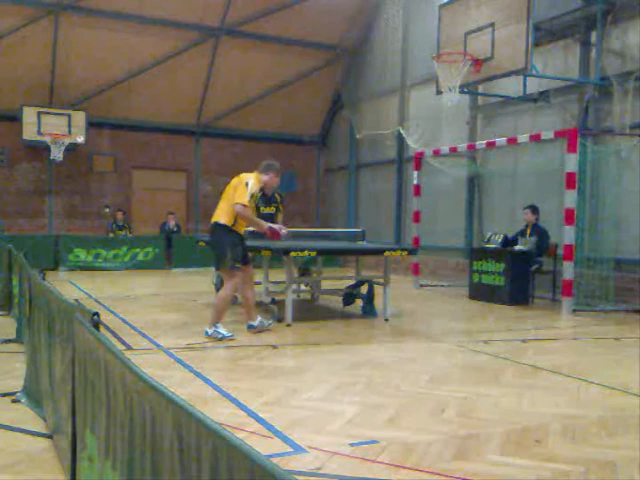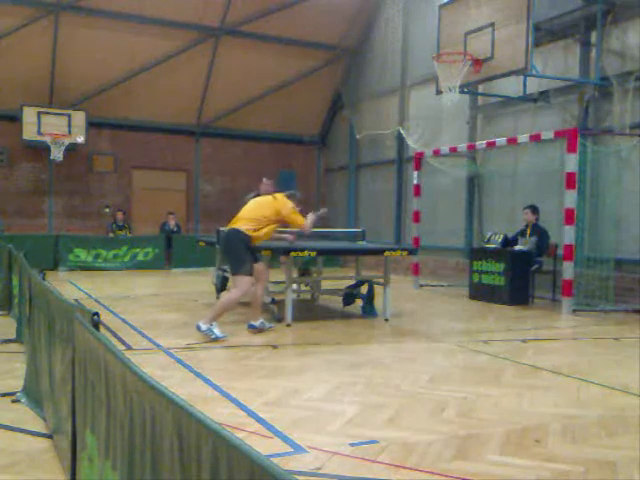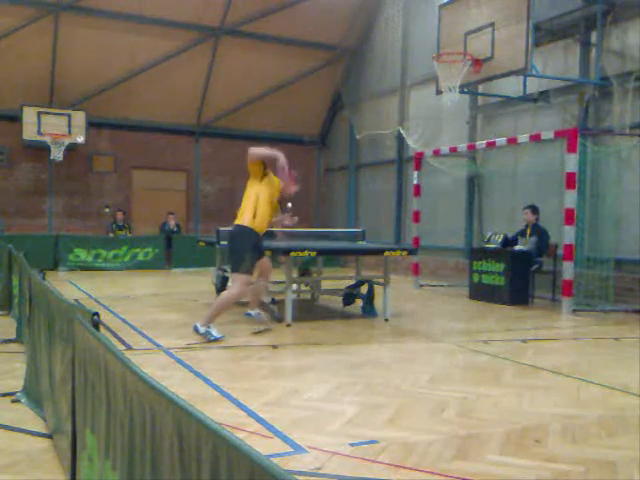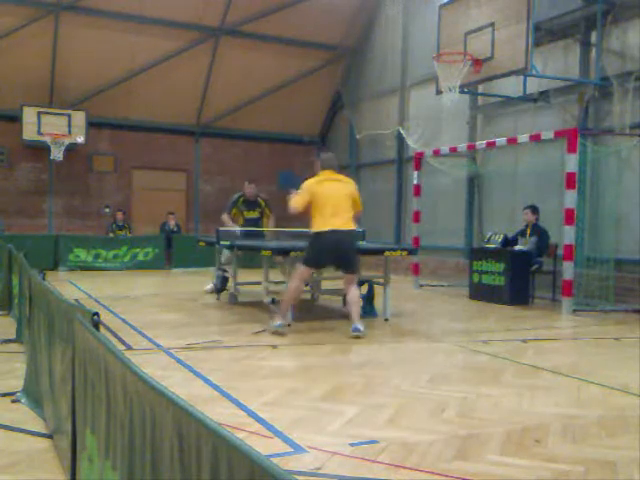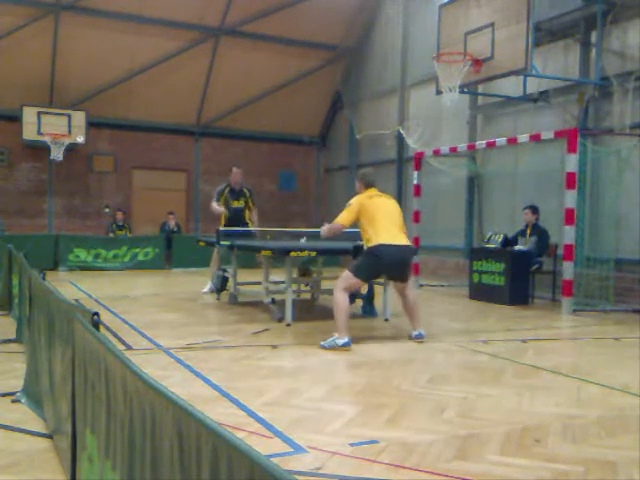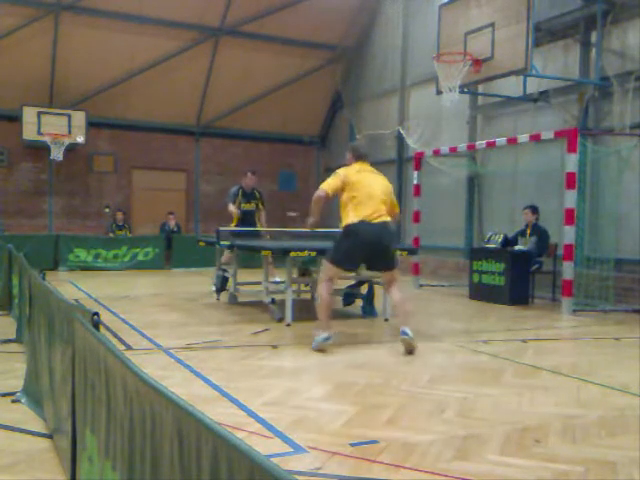
dt=0.7s
person 1, frame 1
left shoulder: (252, 183)
right shoulder: (249, 180)
right elbow: (239, 209)
left wrist: (269, 226)
right wrist: (261, 226)
left hip: (234, 234)
right hip: (224, 232)
left knee: (248, 277)
right knee: (232, 282)
left ankle: (254, 321)
right ankle: (213, 327)
person 1, frame 2
left shoulder: (271, 200)
right shoulder: (285, 204)
right elbow: (306, 228)
left wrist: (282, 236)
right wrist: (311, 217)
left hip: (238, 238)
right hip: (237, 240)
left knee: (262, 275)
right knee: (242, 288)
left ankle: (256, 321)
right ankle: (207, 324)
person 1, frame 3
left shoulder: (274, 193)
right shoulder: (263, 177)
right elbow: (252, 152)
right wrist: (277, 156)
left hip: (252, 237)
right hip: (244, 234)
left knee: (266, 271)
right knee: (240, 288)
left ankle: (253, 310)
right ankle: (204, 325)
person 1, frame 4
left shoulder: (311, 184)
right shoulder: (350, 184)
left elbow: (294, 209)
right elbow: (357, 213)
left wrist: (294, 198)
left hip: (322, 237)
right hip: (347, 236)
left knee: (298, 279)
right knee: (351, 284)
left ankle: (280, 320)
right ankle: (356, 324)
person 1, frame 5
left shoulder: (360, 200)
right shoulder: (392, 201)
left elbow: (338, 226)
left wrist: (325, 231)
left hip: (380, 252)
right hip: (404, 251)
left knee: (341, 287)
right knee: (405, 288)
left ankle: (342, 338)
right ankle: (417, 331)
person 1, frame 6
left shoulder: (344, 173)
right shoulder: (383, 180)
left elbow: (321, 195)
right elbow: (394, 212)
left wrist: (313, 216)
left hip: (355, 232)
right hip: (382, 232)
left knee: (325, 279)
right knee: (392, 285)
left ankle: (324, 332)
right ankle: (405, 331)
